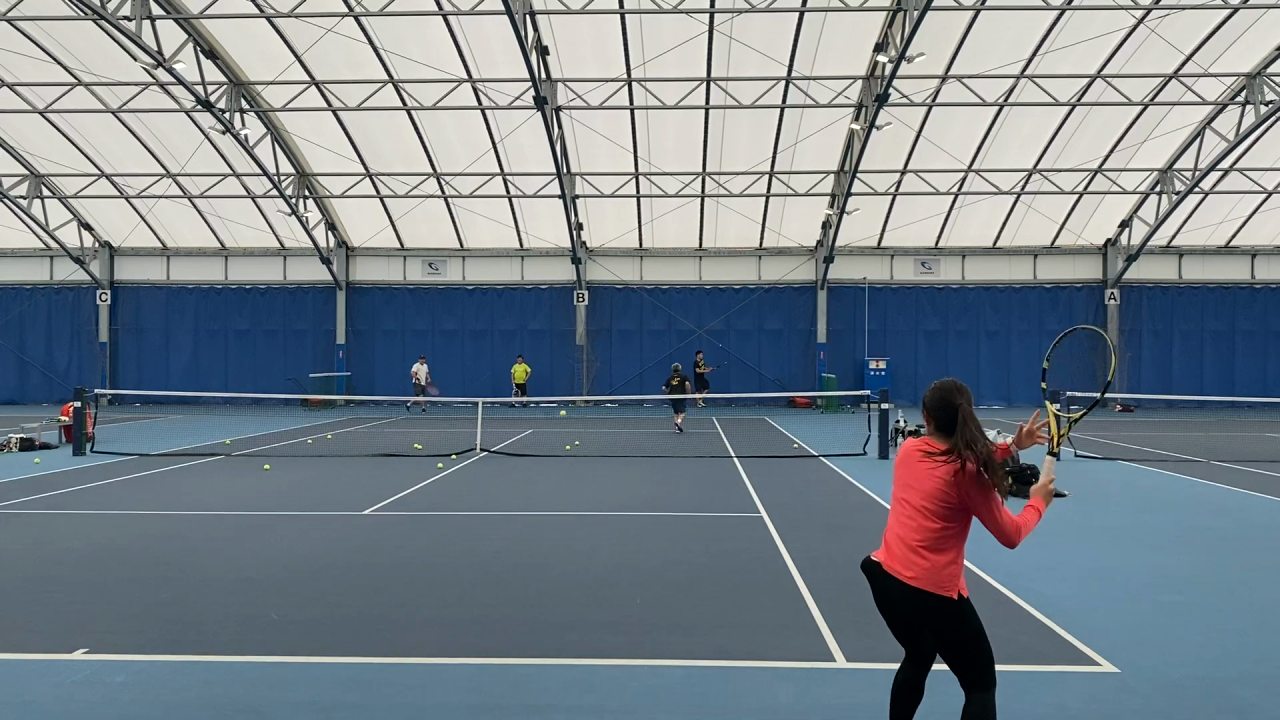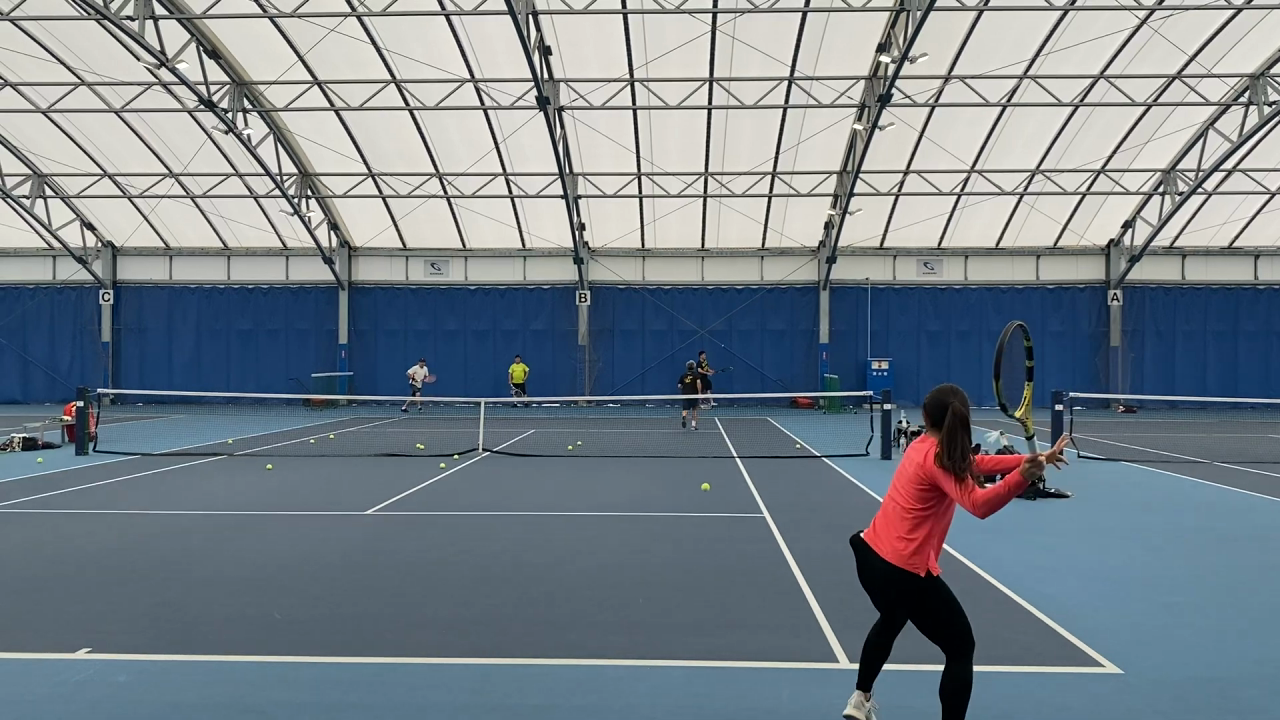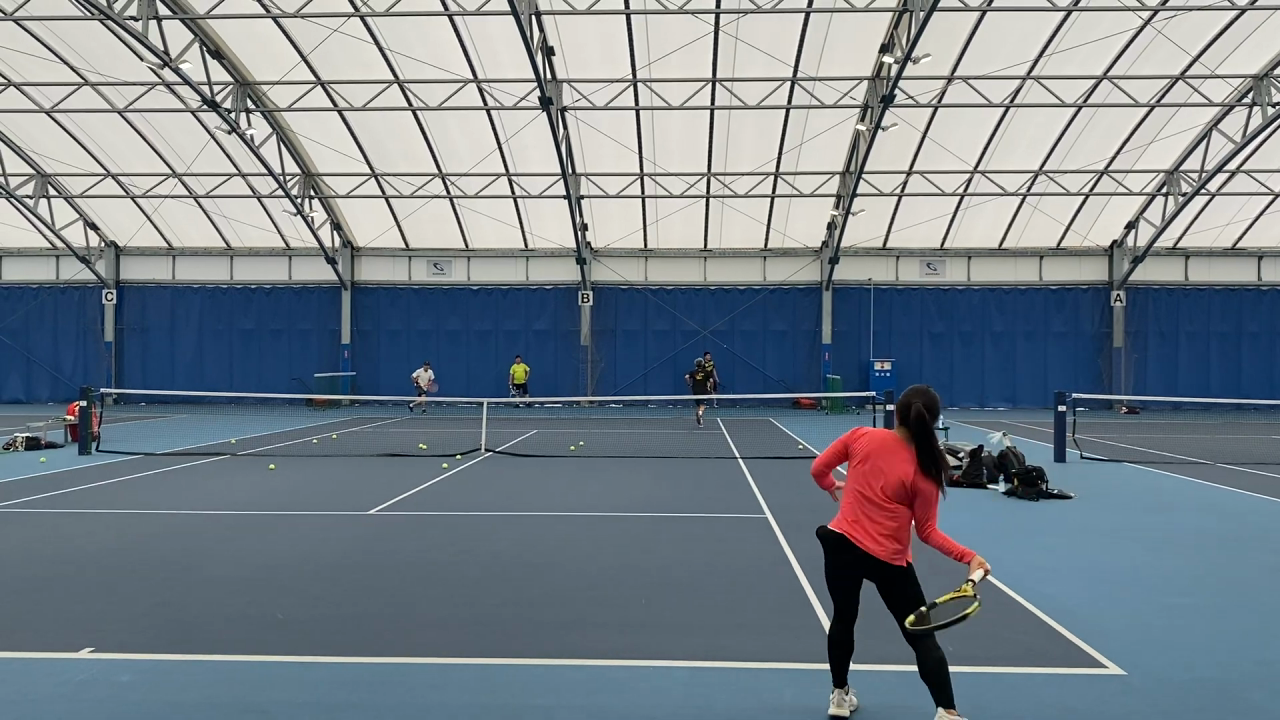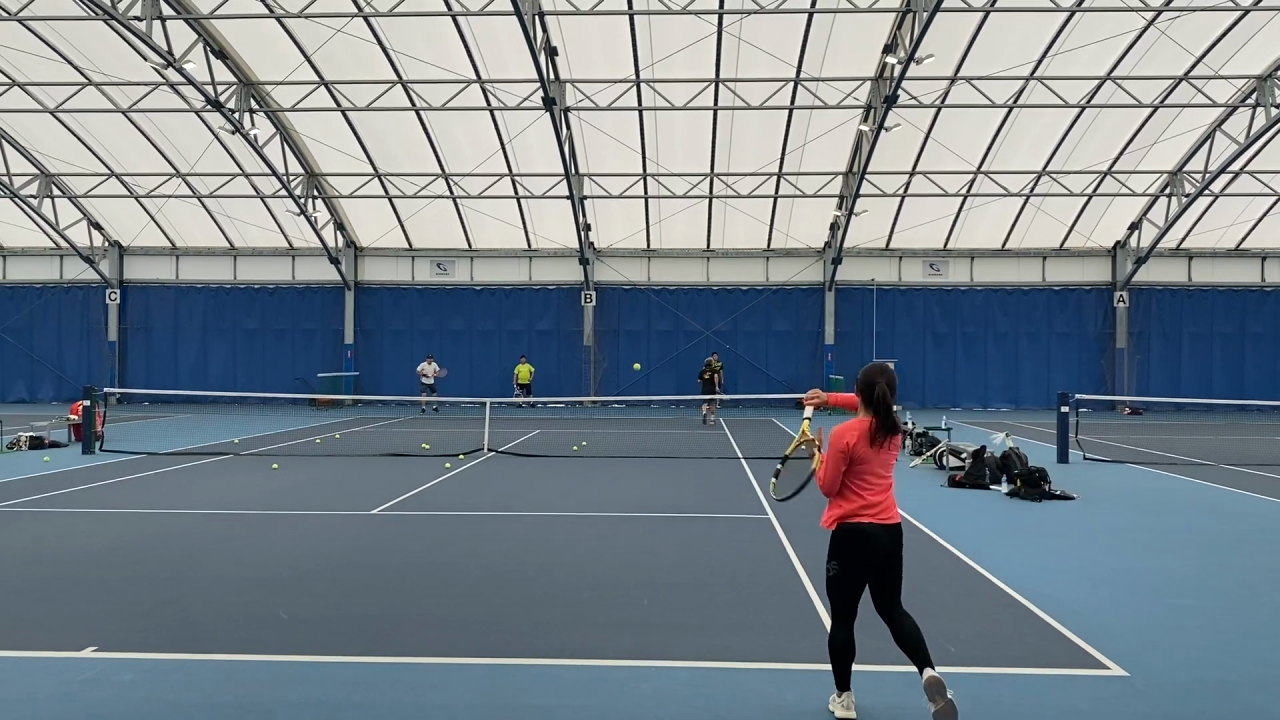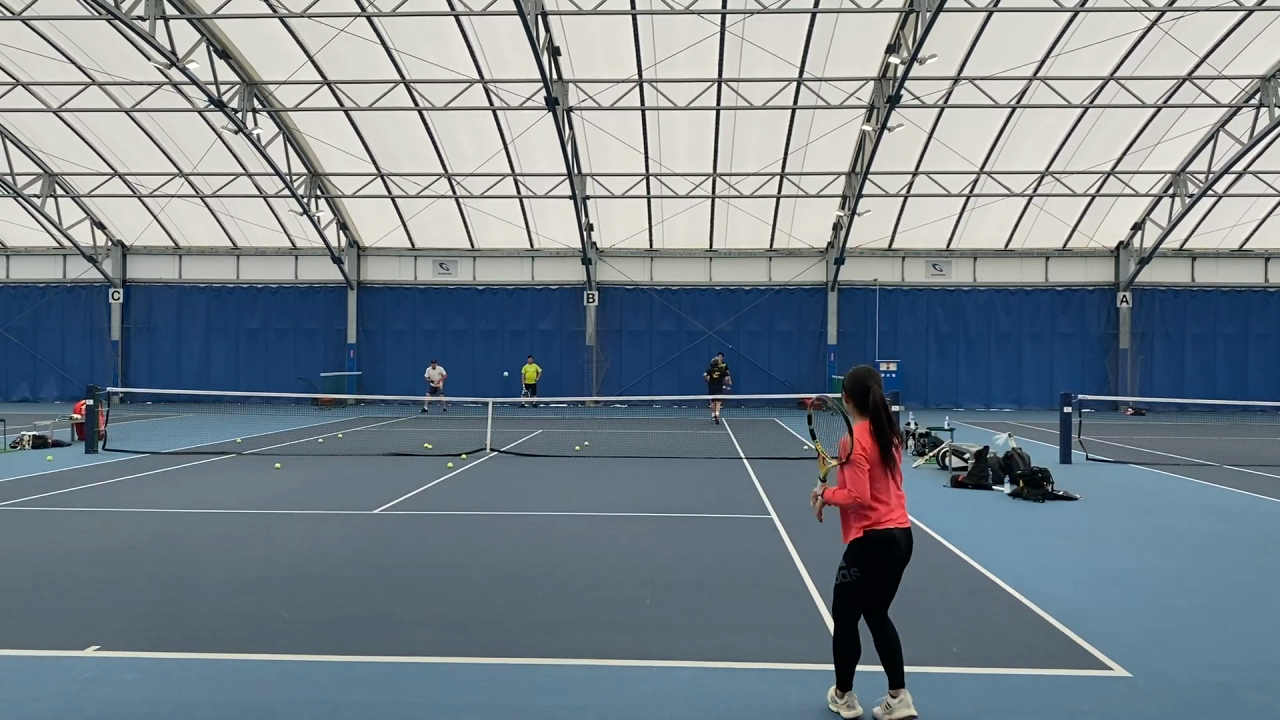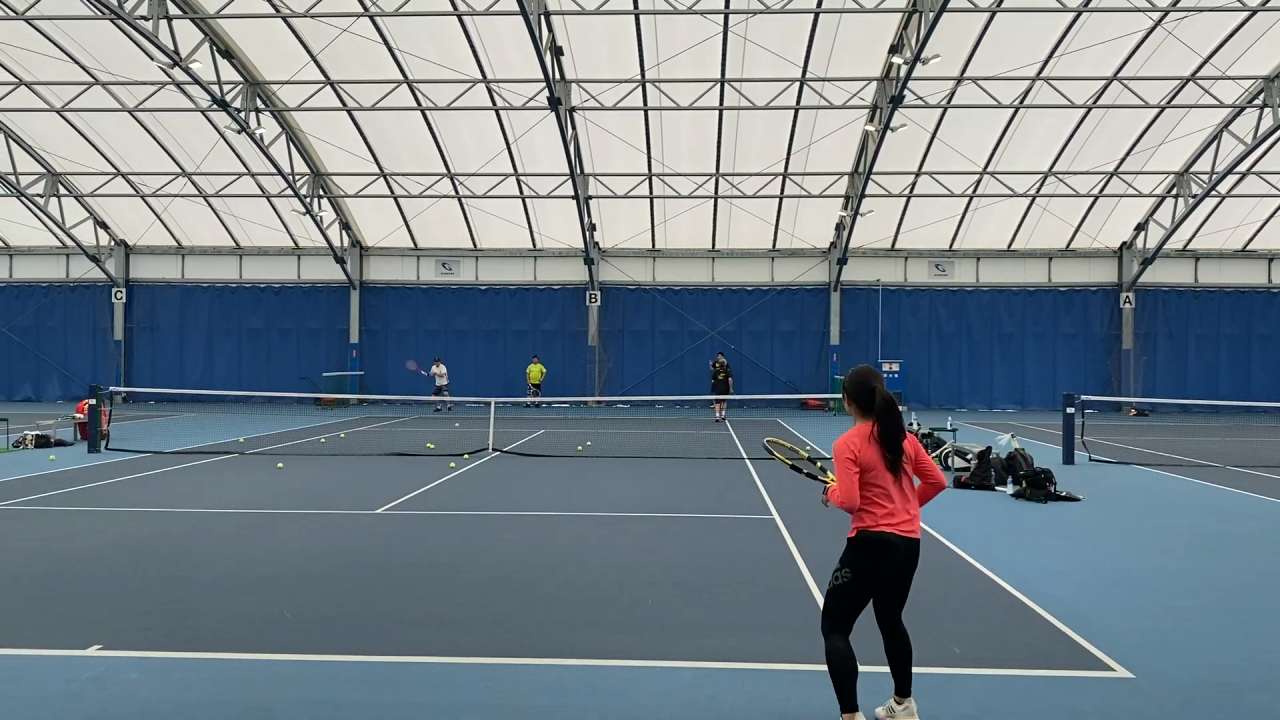
dt=0.3s
person 1, frame 1
left shoulder: (909, 450)
right shoulder: (969, 471)
right elbow: (1010, 536)
left wrist: (1009, 446)
right wrist: (1039, 501)
left hip: (886, 580)
right hip: (936, 593)
left knee: (918, 660)
right knee: (980, 685)
person 1, frame 2
left shoulder: (922, 446)
right shoulder: (940, 457)
left elbow: (973, 464)
right elbow: (978, 504)
left wrist: (1029, 461)
right wrist: (1020, 478)
left hip: (871, 554)
right hip: (904, 570)
left knee: (890, 624)
right knee: (960, 648)
person 1, frame 3
left shoulder: (863, 437)
right shoulder: (924, 469)
left elbow: (818, 469)
right elbow: (928, 535)
left wrist: (832, 486)
right wrist: (968, 557)
left hip: (840, 545)
right hip: (888, 561)
left knee: (843, 618)
right knee: (921, 637)
person 1, frame 4
left shoulder: (843, 433)
right shoulder: (892, 430)
left elbow: (826, 486)
right elbow: (868, 413)
left wrist: (817, 450)
right wrist: (829, 398)
left hip: (853, 536)
right hip: (890, 532)
left knee: (841, 618)
right knee: (892, 609)
right ankle: (930, 675)
person 1, frame 5
left shoulder: (854, 442)
right shoulder: (888, 435)
left elbow: (858, 497)
left wrist: (826, 494)
right wrist: (833, 488)
left hip: (872, 541)
right hip: (900, 536)
left knee: (844, 617)
right knee: (876, 614)
person 1, frame 6
left shoulder: (847, 444)
right shoulder: (903, 437)
left elbow: (849, 501)
right elbow: (937, 482)
left wrist: (830, 492)
left hip: (872, 544)
right hip: (908, 544)
left knee: (834, 627)
right knee: (891, 622)
